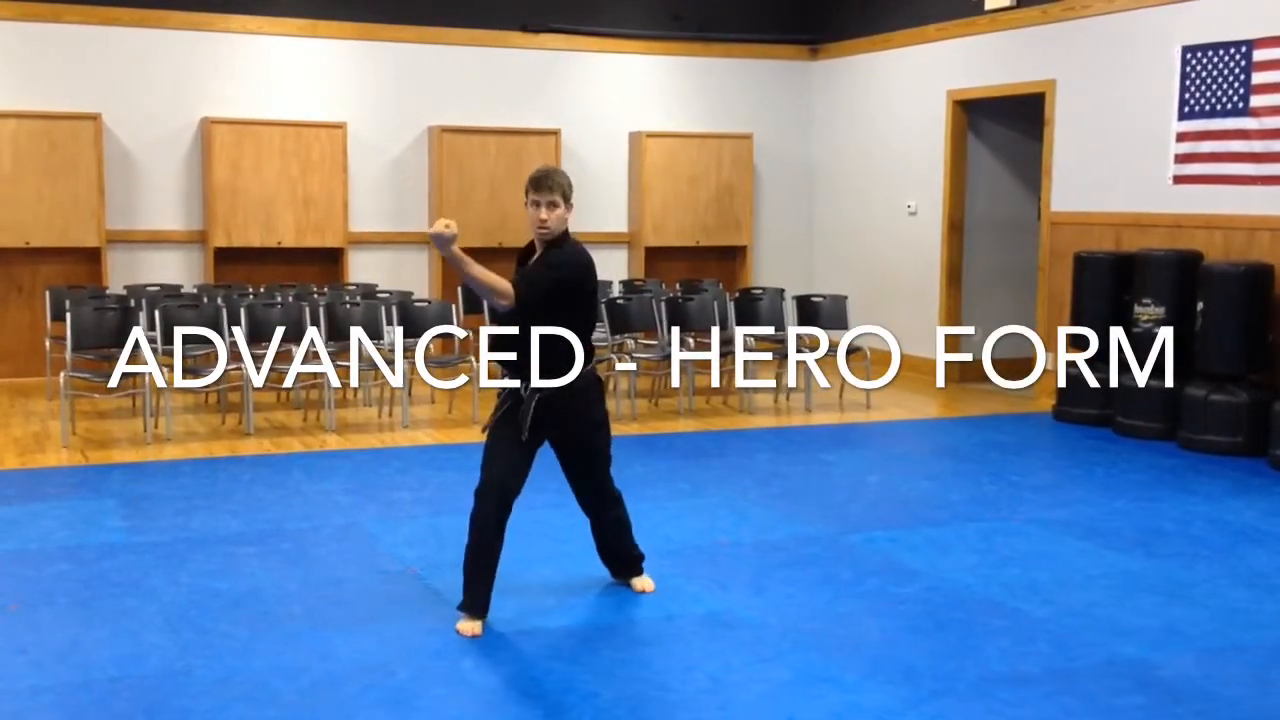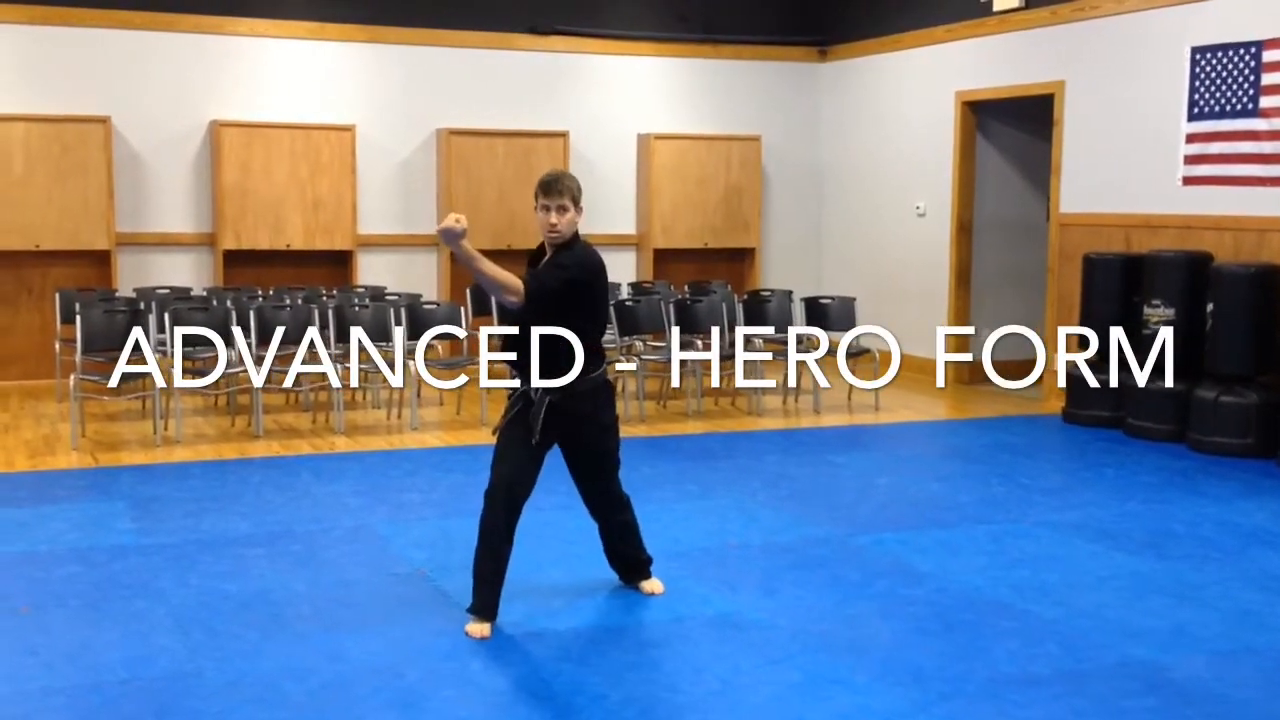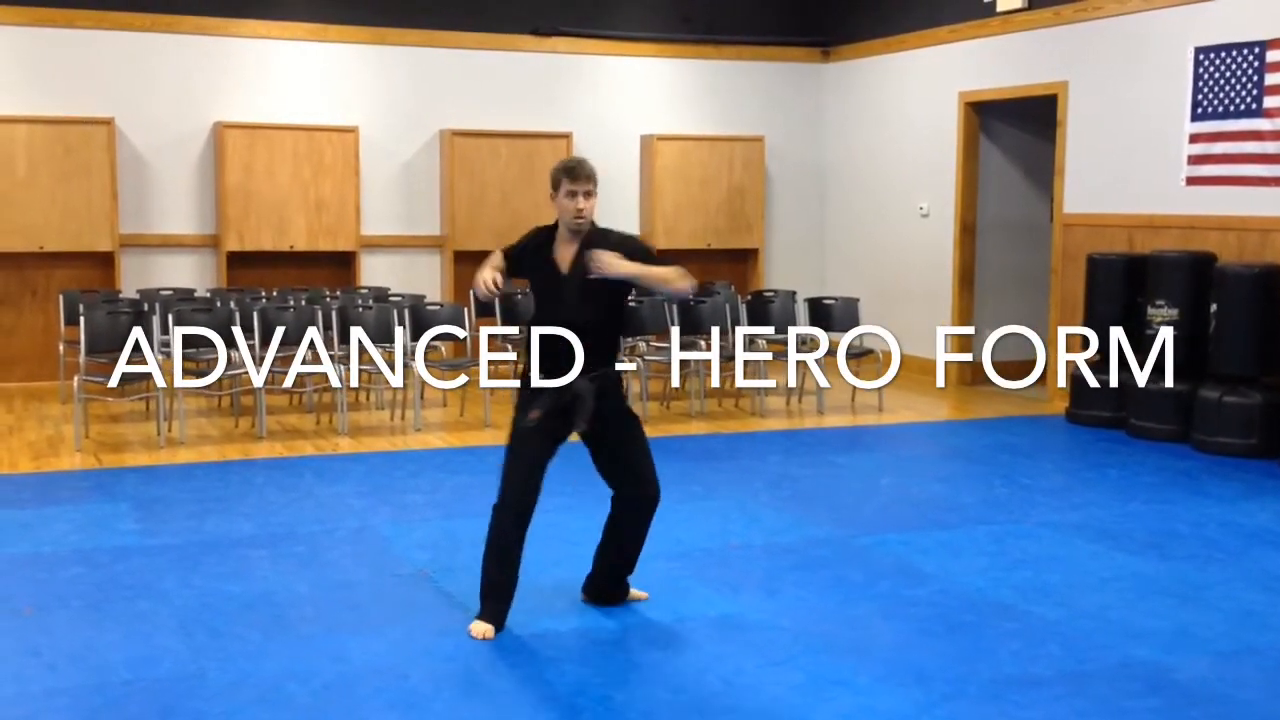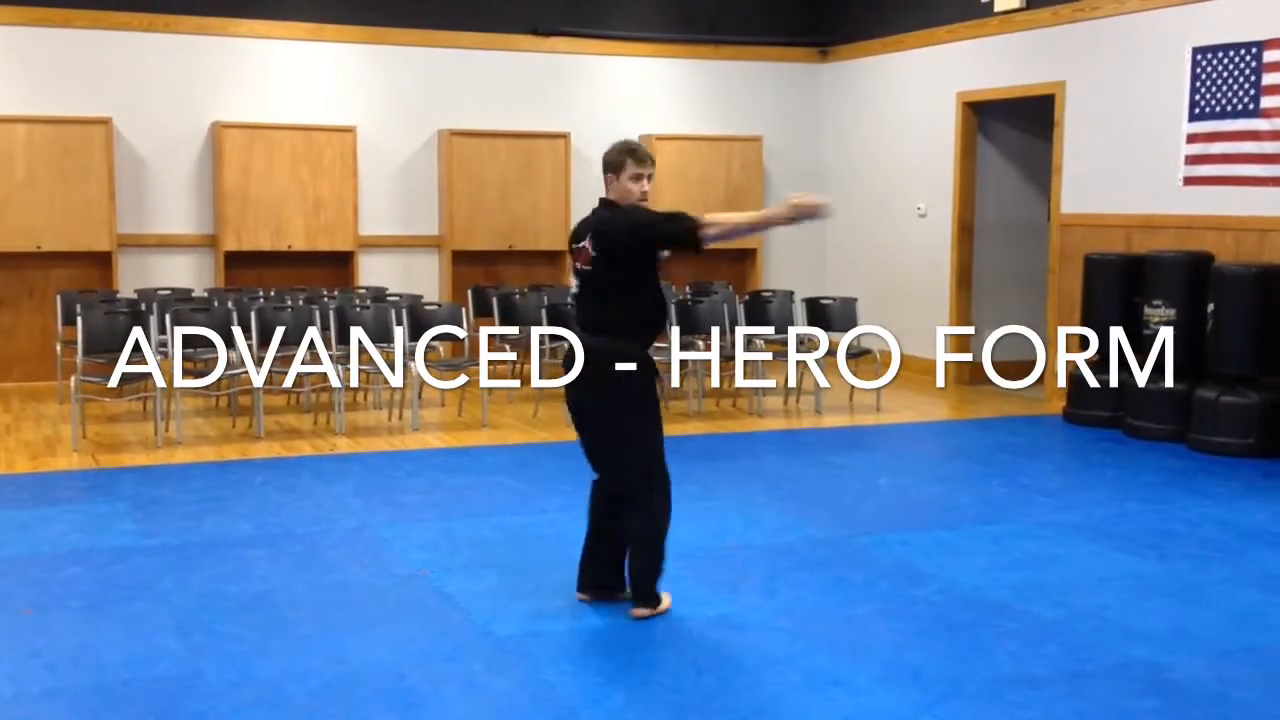
dt=0.5s
person 1, frame 1
left shoulder: (571, 261)
right shoulder: (535, 252)
left elbow: (506, 297)
left wrist: (450, 252)
left hip: (572, 395)
right hip: (522, 394)
left knee: (596, 489)
right knee: (492, 496)
left ankle: (627, 566)
right ankle: (474, 606)
person 1, frame 2
left shoulder: (582, 263)
right shoulder: (545, 255)
left elbow: (516, 294)
left wrist: (459, 246)
left hip: (582, 396)
right hip: (532, 396)
left knee: (604, 492)
right knee: (501, 498)
left ankle: (636, 569)
right ankle: (484, 608)
person 1, frame 3
left shoulder: (617, 245)
right shoulder: (538, 242)
left elbow: (681, 283)
right elbow: (503, 257)
left wrist: (629, 270)
right wrist: (489, 271)
left hip: (601, 388)
right hip: (545, 387)
left knee: (640, 491)
right knee: (516, 498)
left ankle: (606, 585)
right ankle: (491, 611)
person 1, frame 4
left shoulder: (587, 230)
right shoulder: (632, 224)
right elbow: (713, 229)
right wrist: (786, 213)
left hip: (590, 369)
right hip: (619, 371)
left knee: (614, 478)
right knee: (646, 482)
left ankle: (598, 581)
right ankle: (644, 594)
